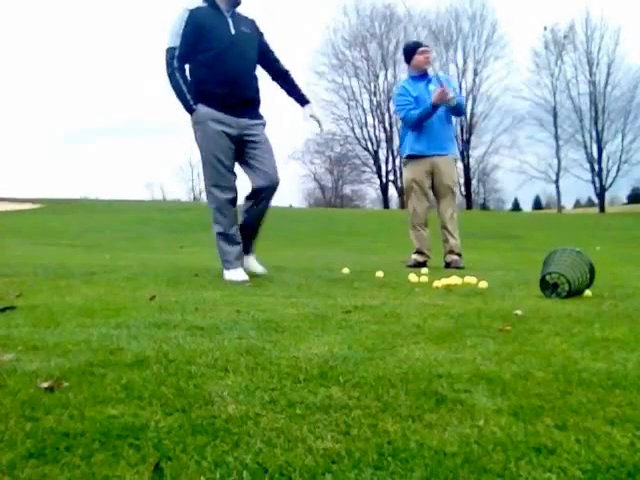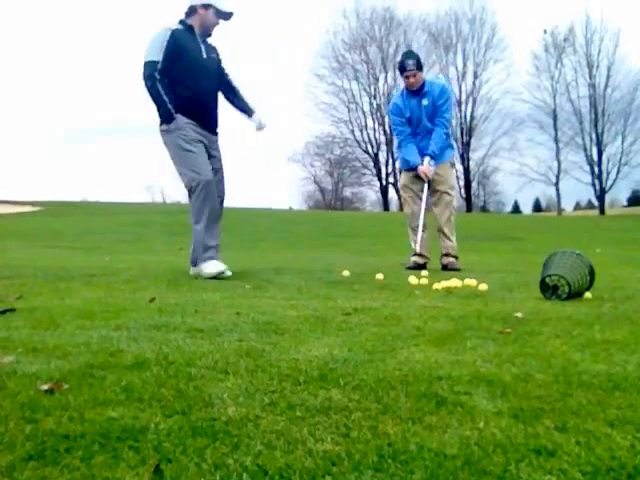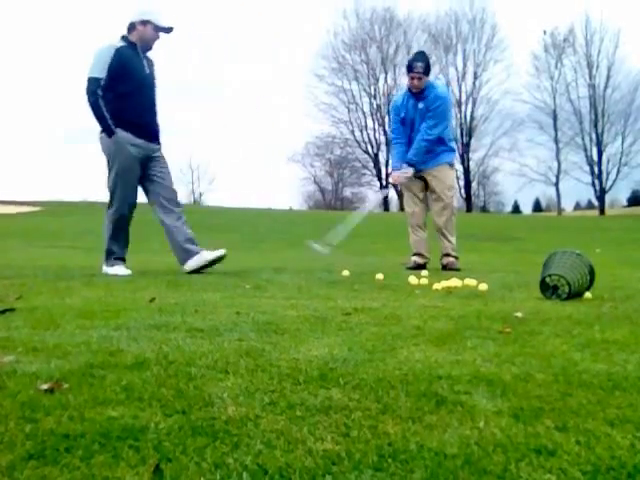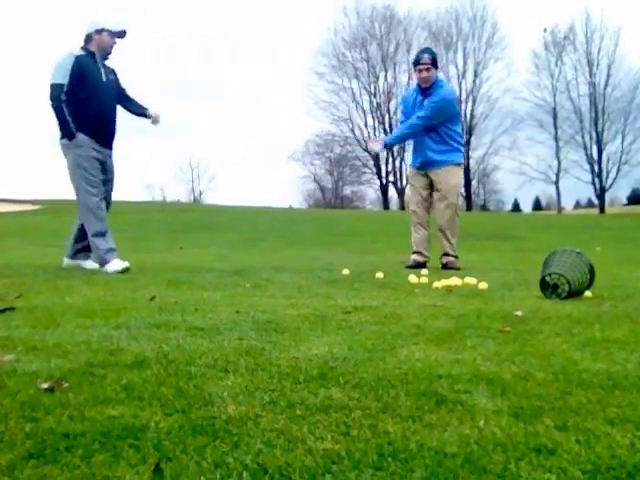
dt=0.5s
person 1, frame 1
left shoulder: (248, 26)
left elbow: (273, 65)
right elbow: (174, 64)
left wrist: (304, 102)
right wrist: (192, 106)
left hip: (250, 119)
right hip: (213, 118)
left knee: (267, 181)
right knee: (222, 191)
left ankle: (244, 247)
right ankle: (231, 261)
person 1, frame 2
left shoulder: (211, 51)
right shoulder: (169, 37)
left elbow: (226, 86)
right elbow: (152, 76)
left wrist: (251, 114)
right wrist: (170, 116)
left hip: (208, 131)
right hip: (181, 127)
left knee: (215, 191)
right knee: (203, 181)
left ankle: (204, 259)
right ankle: (206, 254)
person 1, frame 3
left shoulder: (146, 62)
right shoulder: (112, 53)
right elbow: (95, 92)
left wrist: (155, 136)
right wrist: (111, 131)
left hip: (151, 144)
right hip: (124, 141)
left knee: (166, 198)
right knee: (123, 202)
left ankle: (190, 255)
right ankle: (112, 260)
person 1, frame 4
left shoulder: (110, 73)
right shoulder: (73, 61)
left elbow: (124, 99)
right elbow: (57, 97)
left wrist: (146, 113)
right wrist: (72, 134)
left hip: (104, 147)
right hip: (81, 144)
left knee: (101, 201)
right knee: (92, 199)
left ankle: (78, 253)
right ankle: (108, 257)
person 2, frame 1
left shoulder: (441, 81)
right shoulder: (402, 90)
left elbow: (458, 111)
right elbow: (410, 117)
left wrist: (452, 99)
right wrist: (433, 102)
left hip: (445, 153)
right hip: (415, 155)
left knee: (448, 205)
right knee: (417, 207)
left ankle: (452, 253)
right ankle: (420, 253)
person 2, frame 2
left shoulder: (441, 90)
right shoulder: (397, 104)
left elbow: (442, 127)
right elbow: (404, 138)
left wrist: (430, 157)
right wrist: (417, 164)
left hip: (440, 159)
right hip: (411, 165)
left knee: (444, 209)
right knee: (414, 212)
left ankle: (449, 256)
right ankle: (419, 255)
person 2, frame 3
left shoulder: (440, 96)
right shoulder: (399, 102)
left elbow: (428, 133)
right elbow: (397, 138)
left wrist: (409, 165)
right wrist: (397, 166)
left hip: (439, 161)
right hip: (410, 165)
left knee: (444, 210)
right knee: (414, 213)
left ankle: (449, 256)
right ankle: (419, 256)
person 2, frame 4
left shoulder: (445, 96)
right shoulder: (409, 96)
left elbow: (416, 125)
right elbow: (404, 126)
left wrist: (386, 142)
right wrist: (386, 141)
left hip: (446, 161)
right hip: (419, 162)
left knee: (448, 209)
right knee: (417, 209)
left ankle: (449, 255)
right ankle: (419, 254)
